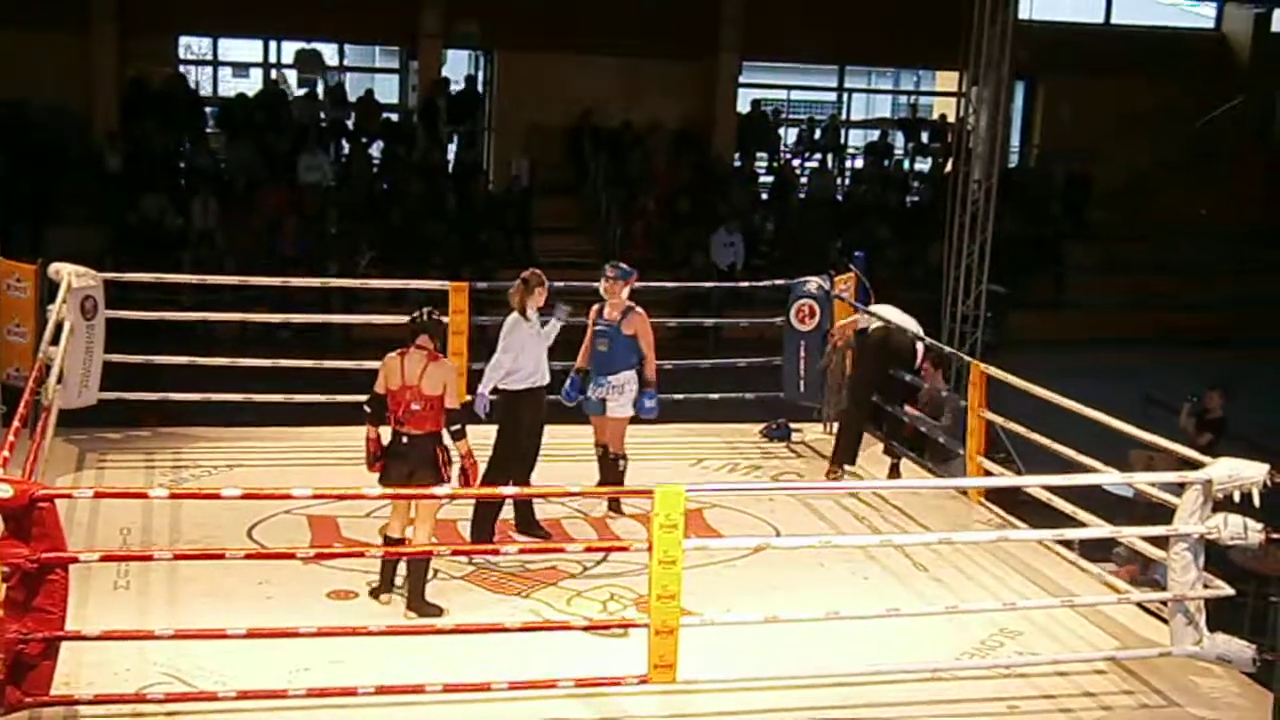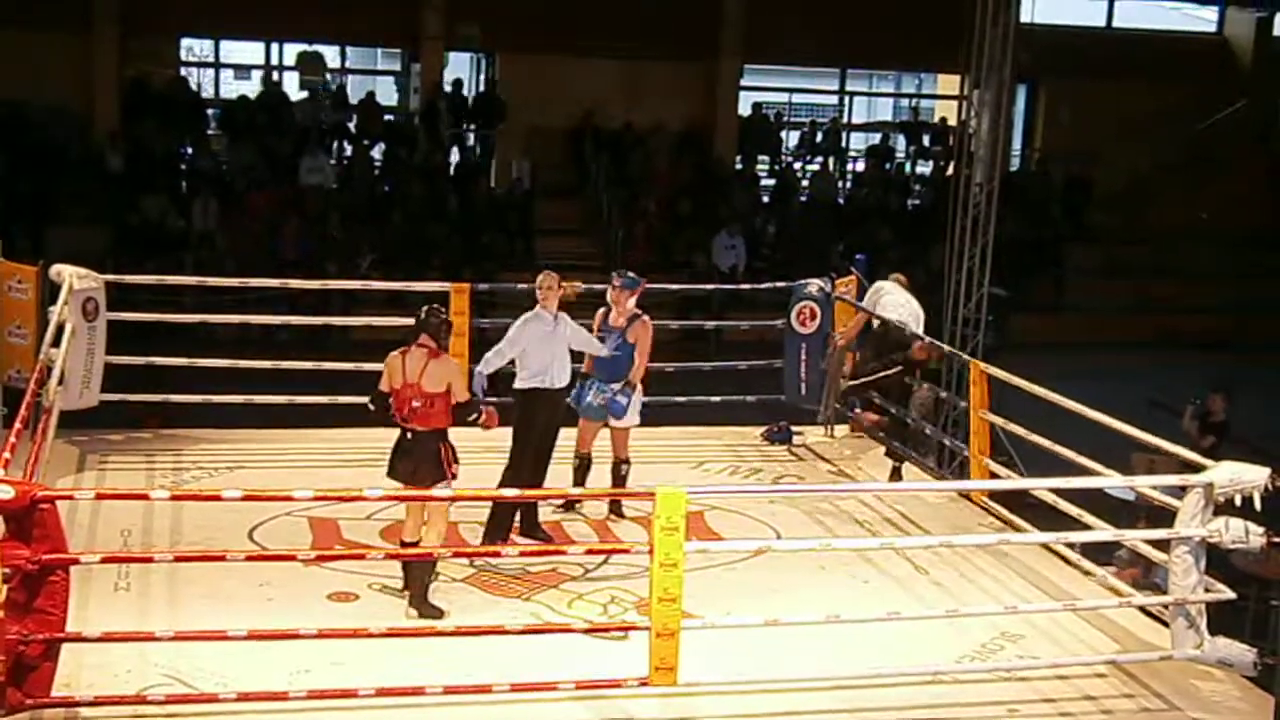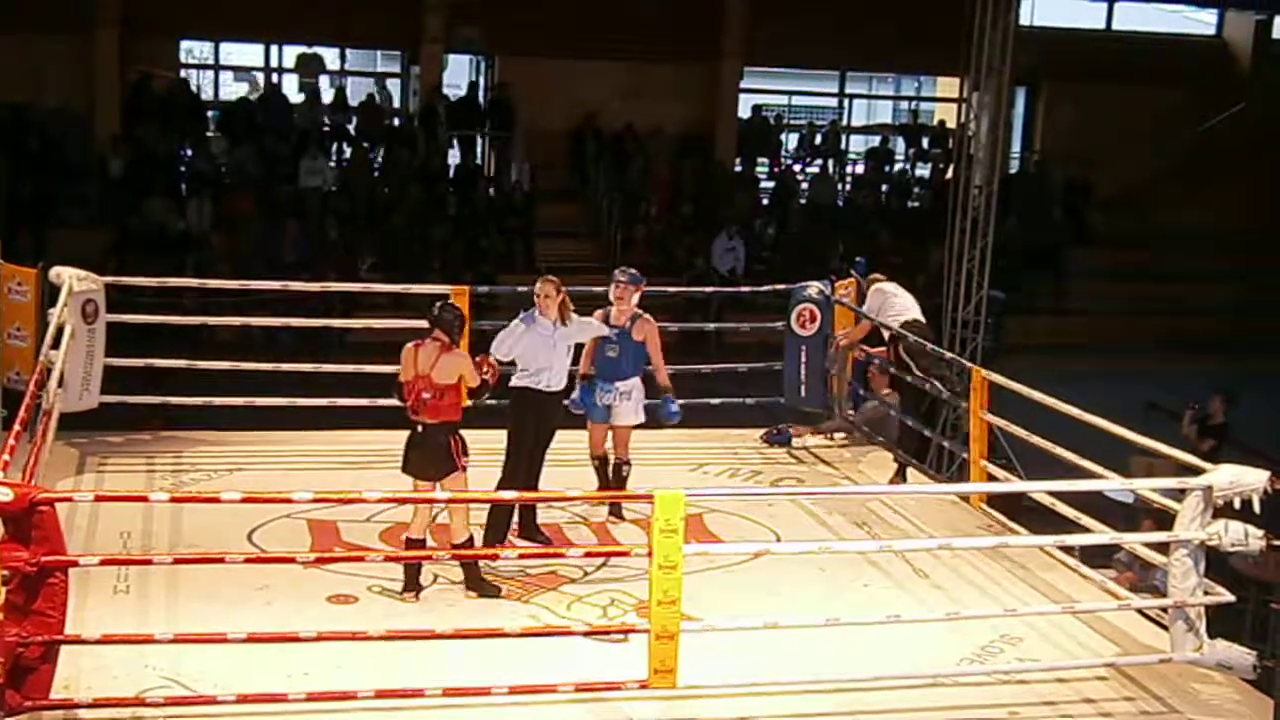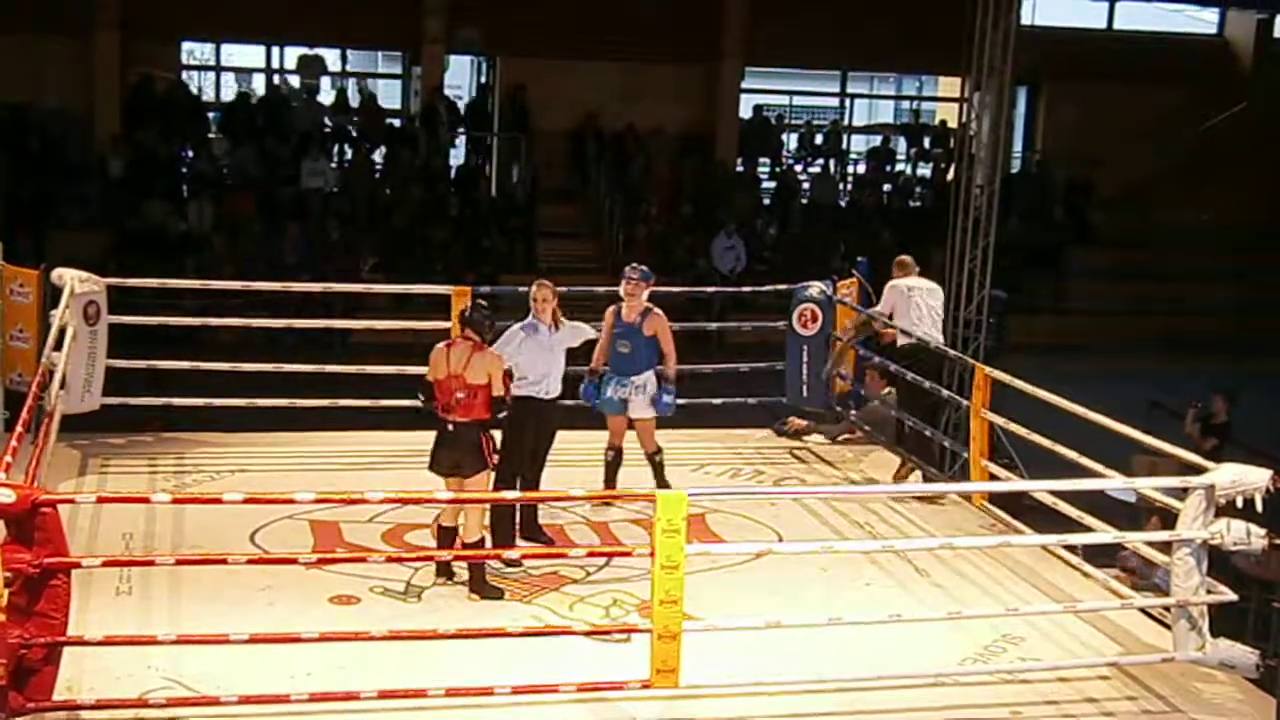
dt=0.5s
person 1, frame 1
left shoulder: (391, 361)
right shoulder: (445, 369)
left elbow: (373, 406)
right elbow: (453, 420)
left wrist: (372, 442)
right wrist: (468, 458)
left hip: (397, 448)
right hip: (428, 451)
left knee: (398, 517)
right knee: (423, 526)
left ankle: (385, 586)
right ankle: (415, 600)
person 1, frame 2
left shoulder: (394, 359)
right shoulder: (448, 366)
left elbow: (378, 405)
right elbow: (466, 409)
right wrist: (487, 415)
left hip: (406, 445)
right hip: (434, 448)
left knee: (413, 516)
right knee: (436, 525)
left ankle: (411, 584)
right ankle: (418, 599)
person 1, frame 3
left shoulder: (409, 351)
right shoulder: (458, 359)
left elbow: (402, 393)
right elbow: (478, 391)
right wrist: (487, 371)
left hip: (419, 439)
right hip: (445, 441)
left knee: (421, 513)
right knee: (459, 514)
left ankle: (411, 585)
right ankle: (474, 581)
person 1, frame 4
left shoulder: (439, 351)
right shoulder: (490, 359)
left elbow: (427, 395)
right elbow: (497, 408)
right wrist: (502, 391)
left hip: (446, 436)
right hip: (474, 440)
left knee: (453, 503)
right knee: (473, 513)
left ankle: (443, 568)
right ankle: (477, 584)
person 2, frame 1
left shoulder: (532, 321)
right shoulder: (516, 323)
right elbow: (500, 360)
left wrist: (556, 321)
right wrist: (483, 390)
left hip: (535, 396)
right hip: (517, 398)
left knee: (526, 463)
right knee: (502, 466)
left ankle: (525, 520)
right ankle: (481, 533)
person 2, frame 2
left shoulder: (564, 322)
right shoulder: (528, 323)
left elbow: (583, 339)
right elbow: (504, 350)
left wrist: (604, 351)
right wrist: (482, 370)
left hip: (556, 397)
right hip: (532, 396)
left knee: (540, 463)
right knee: (519, 465)
left ankle: (529, 523)
right ankle: (495, 533)
person 2, frame 3
left shoulder: (570, 324)
right shoulder: (526, 326)
left elbow: (591, 327)
right elbow: (499, 352)
left wrist: (608, 332)
right wrist: (521, 324)
left hip: (552, 399)
right hip: (525, 397)
left knee: (534, 465)
right knee: (515, 467)
left ankle: (528, 525)
right ankle: (494, 538)
person 2, frame 4
left shoulder: (562, 329)
right shoulder: (520, 332)
left elbow: (579, 331)
right elbow: (496, 358)
left wrist: (594, 333)
right wrist: (513, 343)
left hip: (549, 405)
right hip: (523, 405)
left knee: (534, 469)
right knee: (509, 472)
left ankle: (529, 525)
right ankle: (503, 542)
person 3, frame 1
left shoulder: (636, 316)
right shoulder: (596, 310)
left elbow: (648, 355)
right elbow: (587, 345)
left wrist: (650, 388)
right wrist: (576, 375)
left hip: (622, 382)
right hip: (597, 380)
left knee: (616, 443)
right knee: (600, 436)
left ankle: (615, 498)
right ankle: (605, 480)
person 3, frame 2
left shoulder: (641, 324)
right shoulder: (602, 315)
left elbow: (640, 362)
left wrist: (627, 391)
right wrist: (583, 382)
left hip: (620, 389)
right hip: (597, 386)
left knee: (619, 449)
right knee: (582, 444)
left ankle: (615, 502)
right ankle: (576, 495)
person 3, frame 3
left shoulder: (644, 323)
right shoulder: (600, 316)
left elbow: (657, 361)
right elbow: (589, 351)
left wrist: (667, 394)
right wrist: (582, 383)
left hip: (627, 388)
right hip: (600, 386)
left knee: (620, 449)
right knee: (595, 447)
left ankle: (616, 504)
right ankle: (604, 488)
person 3, frame 4
left shoulder: (654, 317)
right shoulder: (612, 313)
left elbow: (669, 354)
right elbow: (603, 346)
left wrist: (668, 386)
right wrist: (592, 377)
left hip: (641, 382)
right hip: (615, 380)
left knee: (647, 441)
right knee: (614, 439)
left ankle: (662, 483)
right ankle: (609, 489)
person 4, frame 1
left shoulder: (880, 309)
right shoulder: (916, 328)
left elbow: (840, 327)
right elbow: (916, 363)
left wrist: (841, 338)
left hip: (880, 338)
right hip: (908, 347)
left knee: (857, 399)
right knee: (896, 406)
left ankle: (838, 463)
person 4, frame 2
left shoulder: (881, 286)
right shoulder: (917, 307)
left elbow: (859, 321)
left wrist: (845, 339)
left hip: (887, 331)
right hip: (910, 340)
left knee: (859, 377)
right knee: (899, 408)
left ankle: (912, 355)
right ankle: (897, 468)
person 4, frame 3
left shoulder: (878, 289)
right shoulder: (905, 295)
left elbow: (864, 326)
left wrist: (847, 340)
left hip: (909, 334)
right hip: (924, 335)
left knee: (922, 372)
right knee: (911, 408)
right ankle: (901, 470)
person 4, frame 4
left shoulder: (895, 286)
right shoulder: (935, 288)
left elbow: (878, 318)
left wrist: (862, 319)
left hip: (911, 352)
right hip: (936, 351)
left knee: (913, 413)
right knee: (929, 413)
left ankle: (918, 466)
right ankle: (910, 460)
